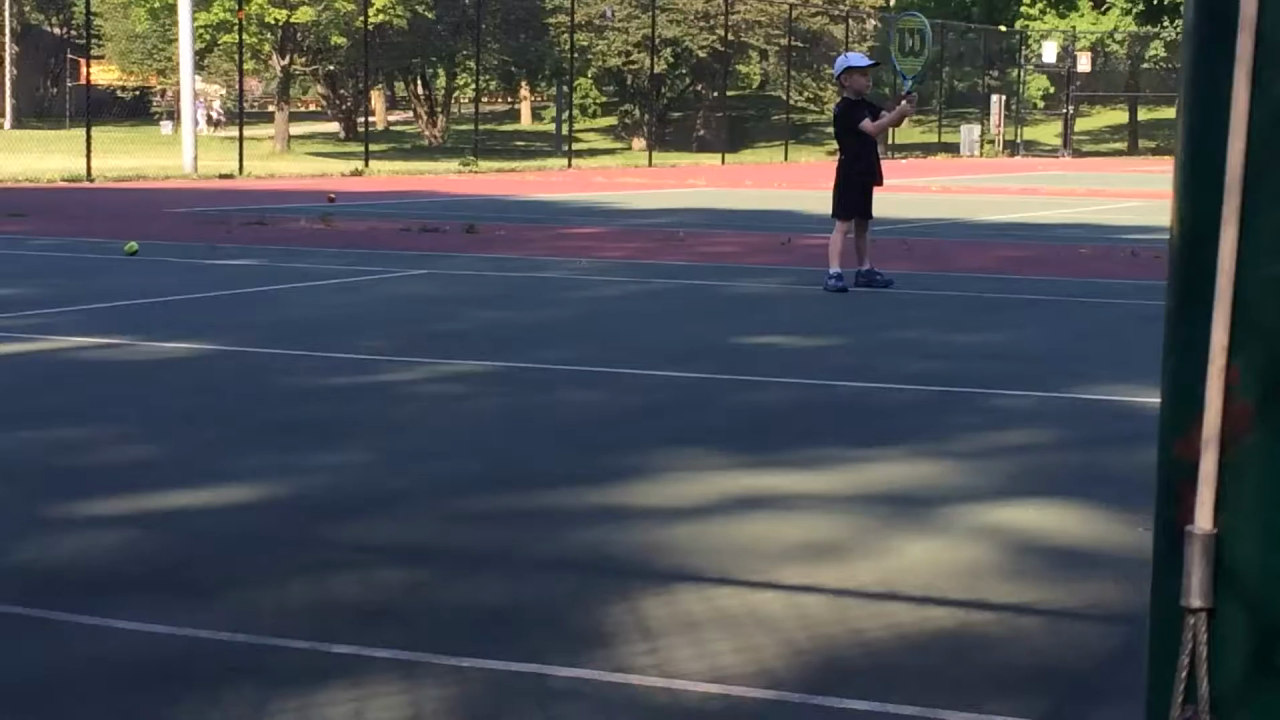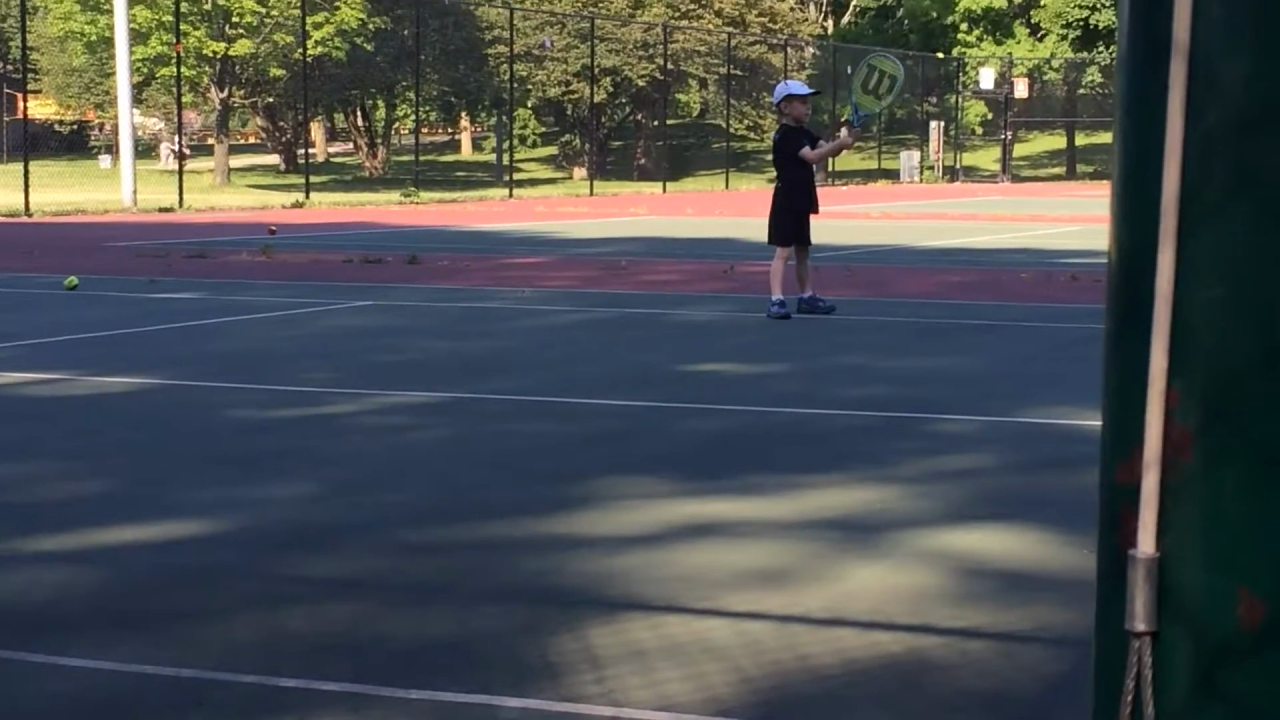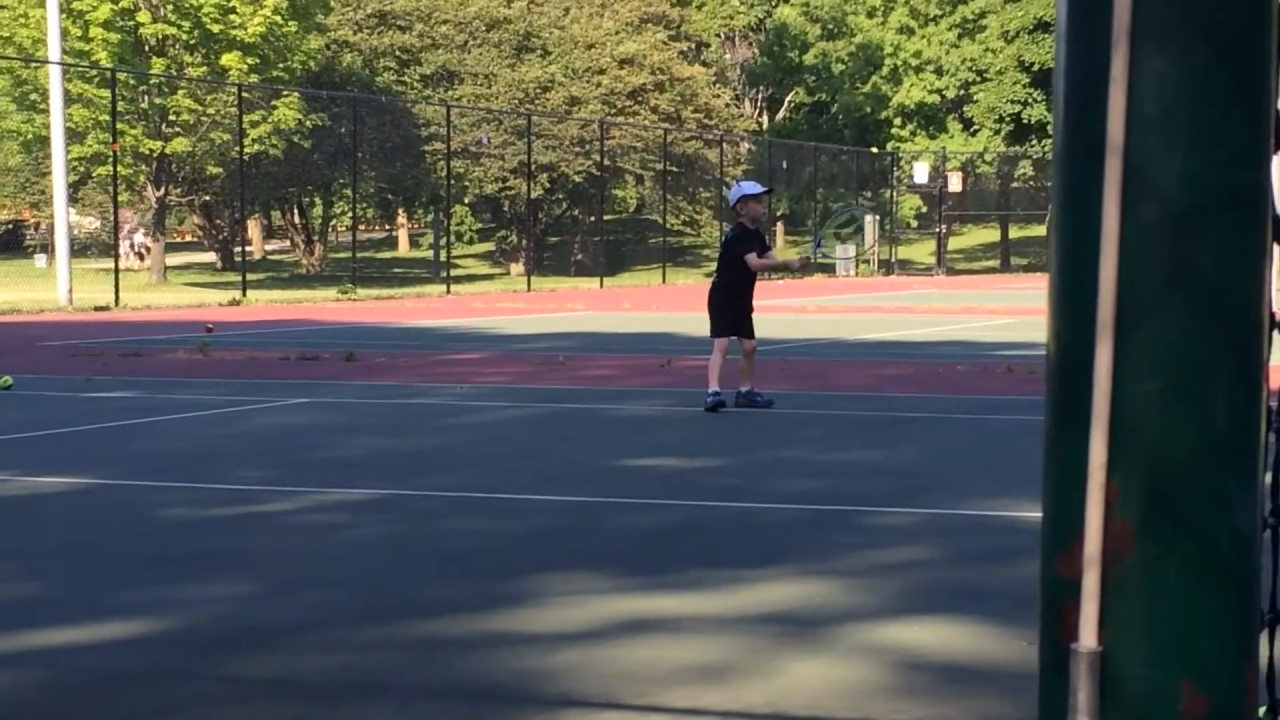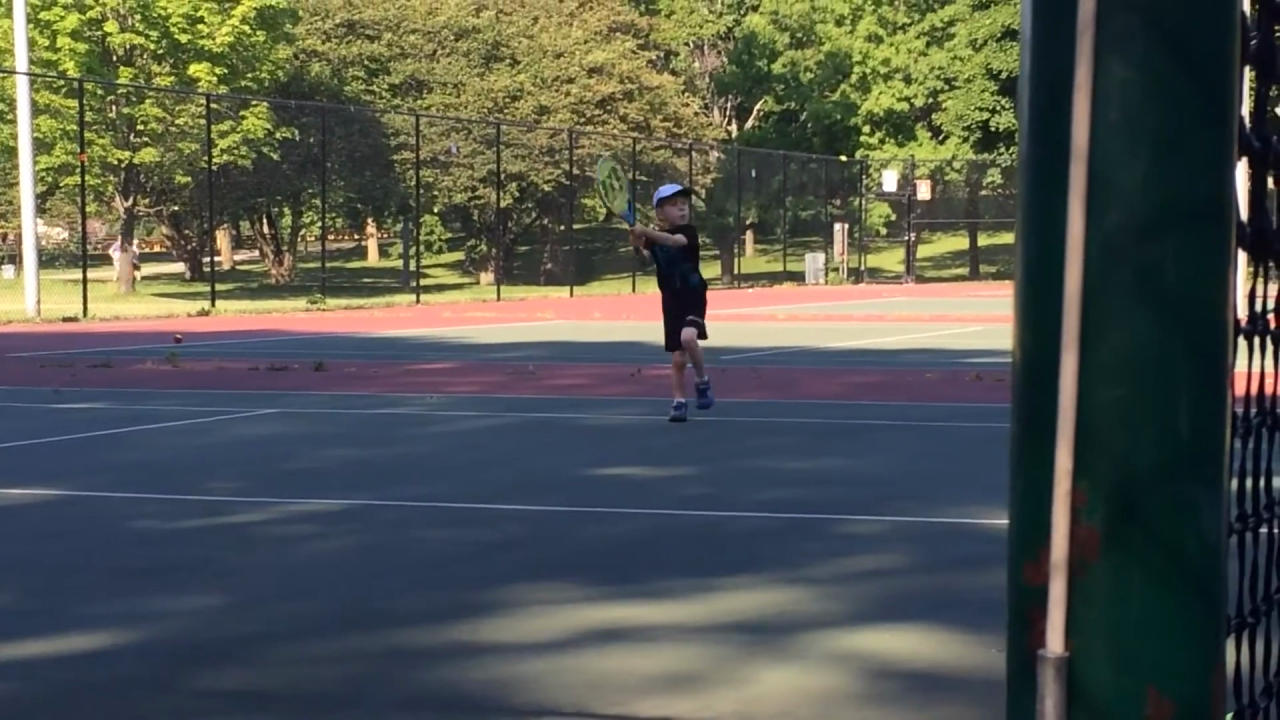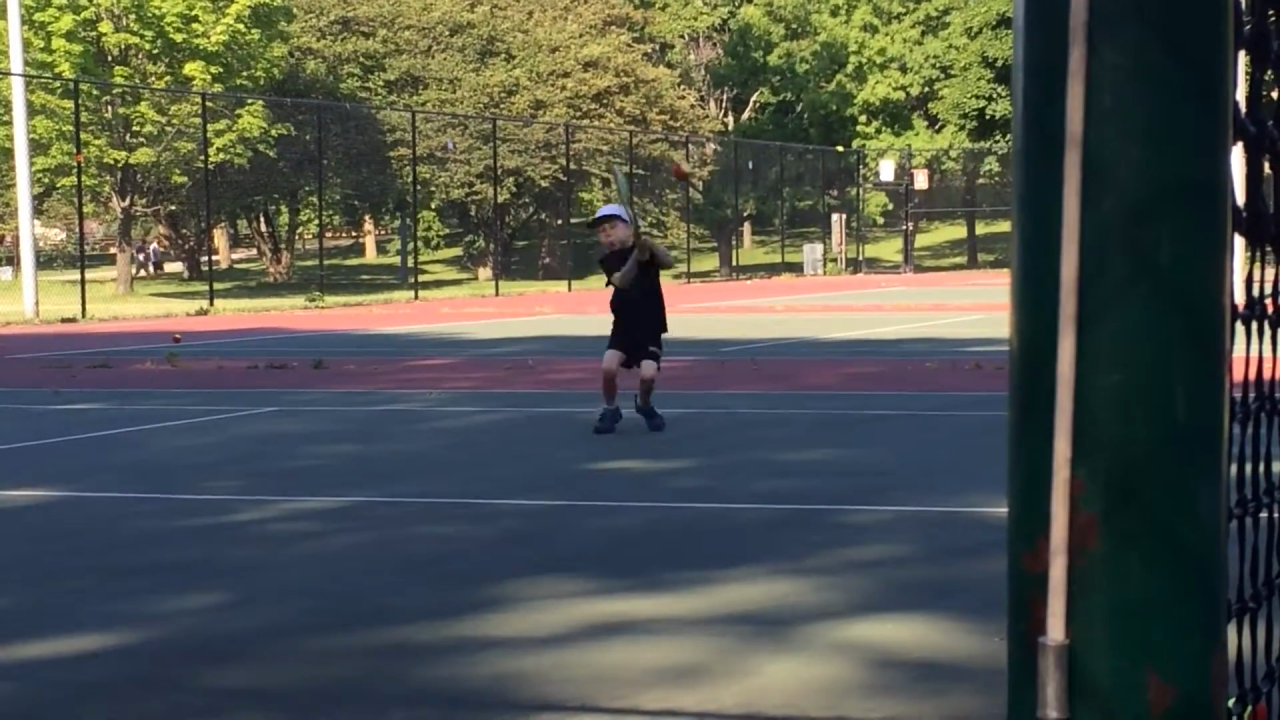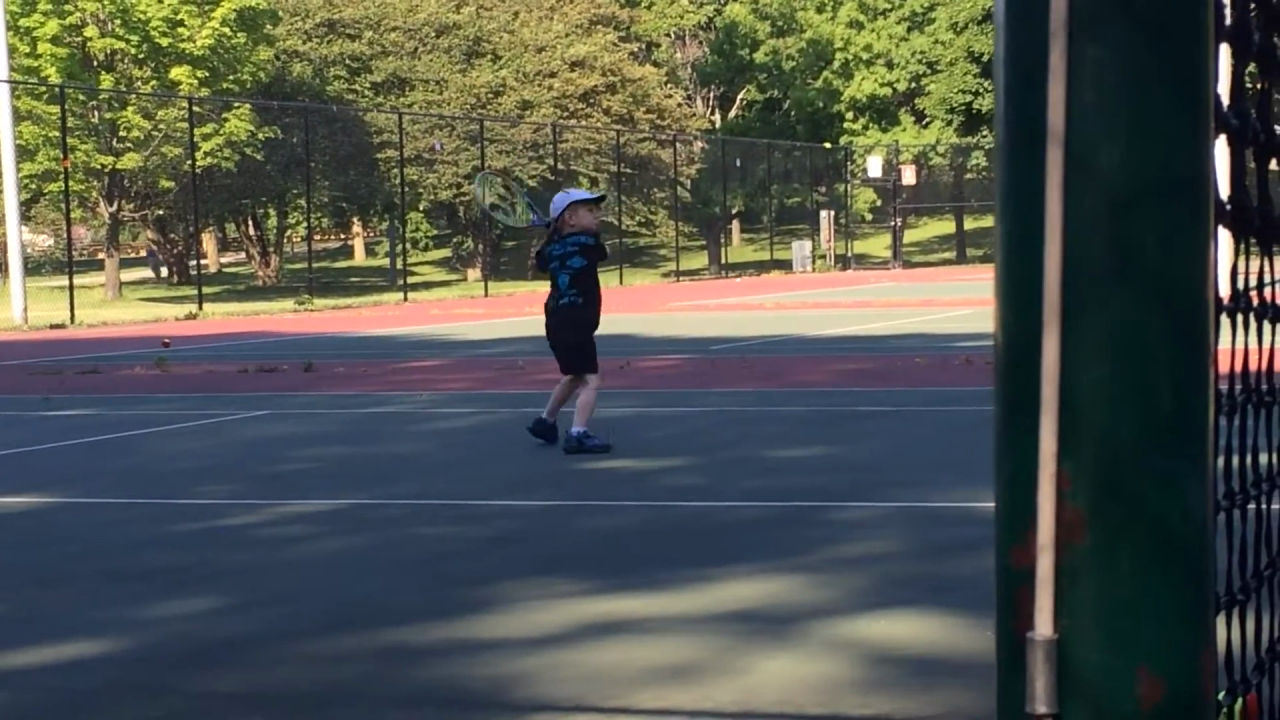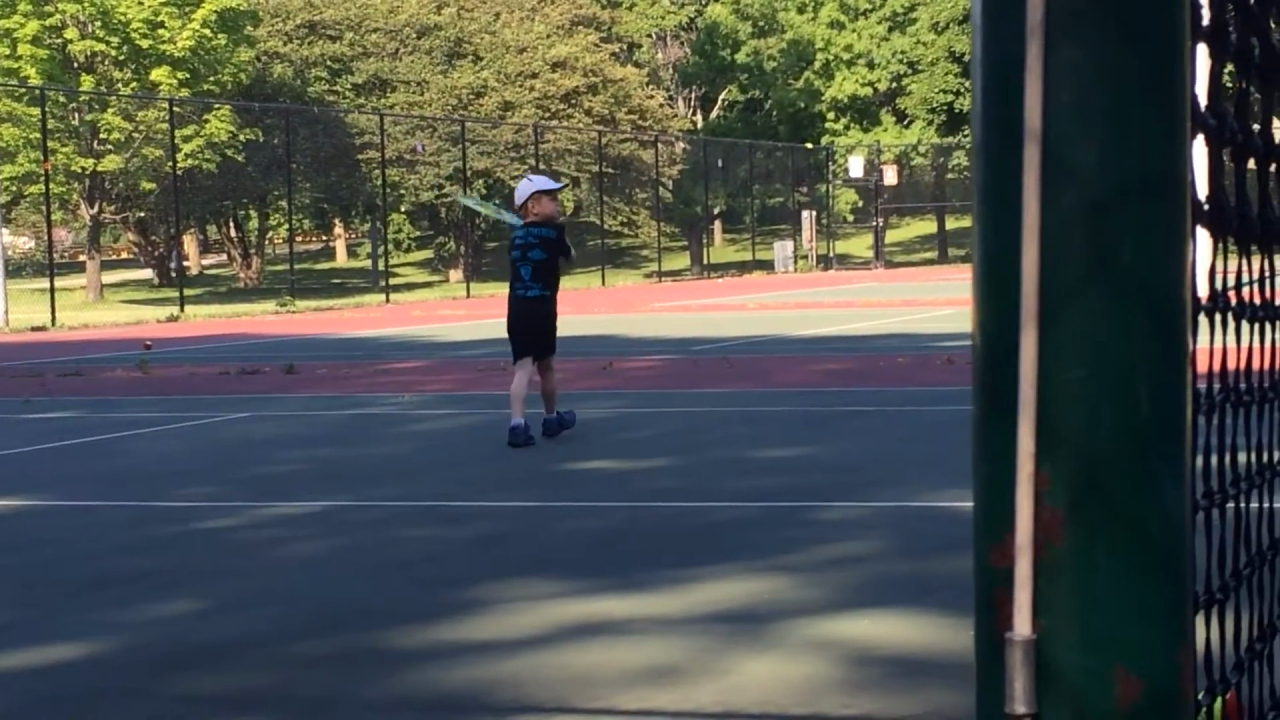
dt=0.7s
person 1, frame 1
left shoulder: (865, 104)
right shoulder: (845, 109)
left elbow: (891, 122)
right elbow: (873, 129)
left wrist: (904, 109)
right wrist: (899, 112)
left hip: (865, 175)
right hip: (850, 175)
left knee: (862, 225)
right knee: (843, 224)
left ankle: (864, 270)
right ankle: (834, 273)
person 1, frame 2
left shoulder: (802, 133)
right shoulder: (785, 135)
left elbow: (827, 150)
right elbow: (813, 157)
left wrist: (844, 142)
right wrist: (840, 143)
left hip: (801, 204)
right hip: (786, 203)
left knee: (803, 252)
right knee: (784, 252)
left ankle: (807, 297)
right ankle: (776, 301)
person 1, frame 3
left shoulder: (756, 234)
right shoulder: (738, 235)
left elbow: (771, 260)
right elbow: (755, 264)
left wrist: (793, 262)
right wrist: (786, 264)
left hip: (741, 300)
right hip: (723, 298)
left knee: (749, 346)
right knee: (721, 345)
left ankle: (746, 391)
right ankle: (713, 392)
person 1, frame 4
left shoulder: (688, 232)
right shoulder: (657, 241)
left elbow: (673, 240)
right elbow: (644, 256)
left wrist: (648, 233)
right wrist: (640, 241)
left hip: (694, 299)
right hip: (672, 303)
left knee: (688, 337)
right knee: (677, 358)
left ankle: (702, 381)
right ankle: (679, 402)
person 1, frame 5
left shoulder: (646, 251)
right shoulder: (608, 261)
left elbow: (668, 262)
right elbow: (623, 282)
left wrist: (648, 245)
right wrist: (636, 255)
left hip: (650, 327)
right hip: (623, 326)
left knee: (648, 374)
right knee: (608, 367)
left ankle: (644, 404)
right ankle: (610, 409)
person 1, frame 6
left shoulder: (550, 249)
right shoulder: (589, 241)
left elbow: (536, 262)
right elbow: (603, 253)
left wrist: (552, 234)
left hip: (556, 322)
right hip: (577, 324)
left knee: (575, 376)
right knee: (590, 380)
left ankle: (545, 420)
right ankle: (578, 434)
person 1, frame 7
left shoulder: (516, 236)
right shoulder: (553, 232)
right elbow: (570, 256)
left hip: (517, 310)
right hip: (542, 310)
left knee: (523, 370)
right knee: (545, 367)
left ankle: (518, 425)
right ankle: (551, 419)
